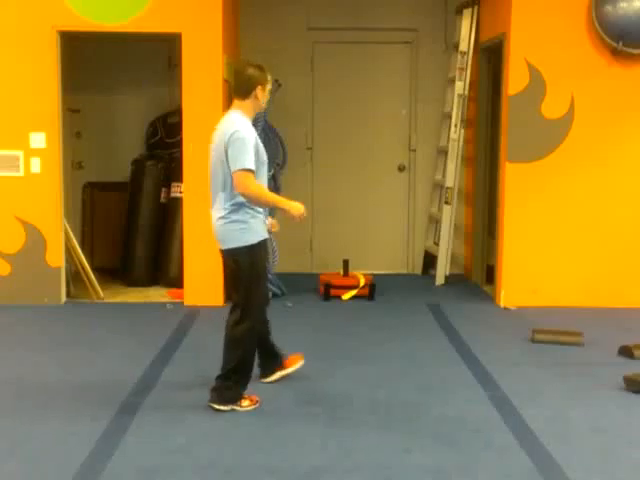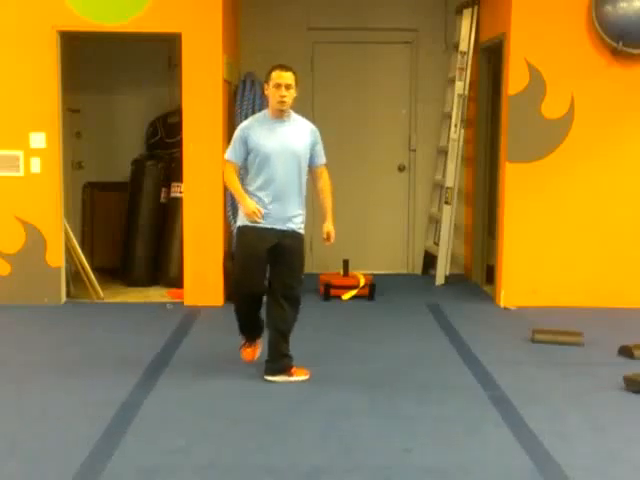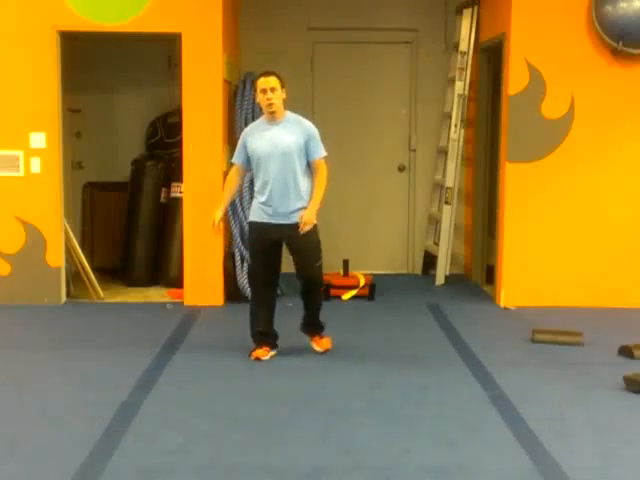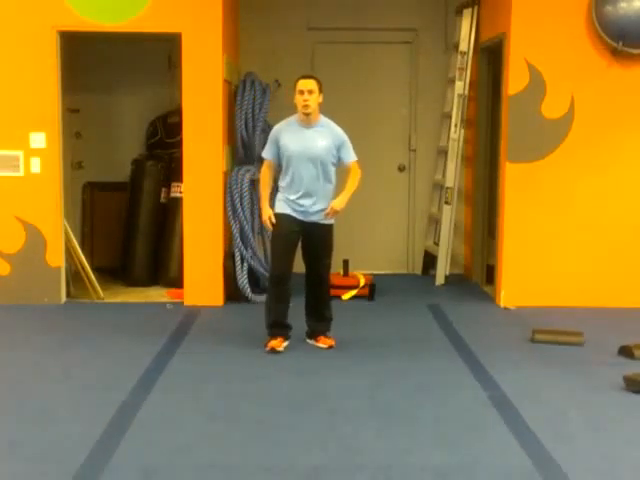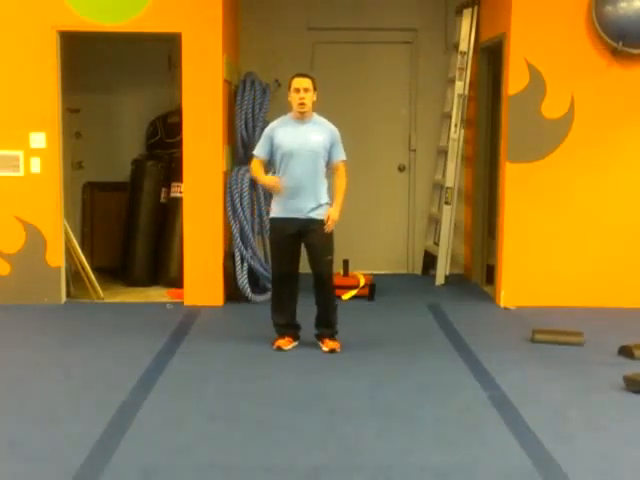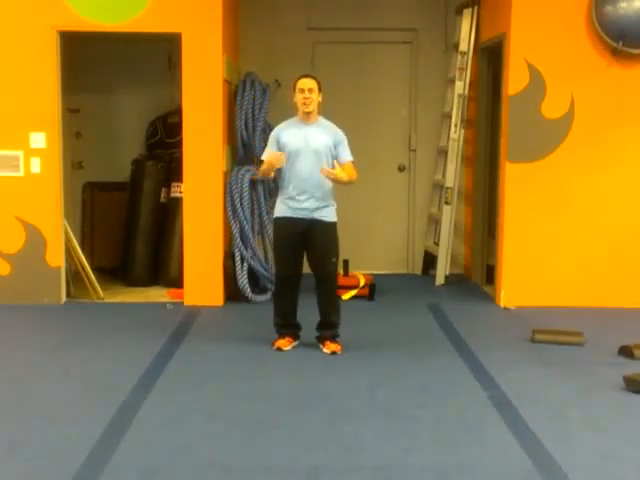
dt=0.5s
person 1, frame 1
left shoulder: (225, 125)
right shoulder: (242, 131)
right elbow: (244, 185)
left wrist: (263, 216)
right wrist: (286, 205)
left hip: (236, 228)
right hip: (243, 232)
left knee: (256, 301)
right knee: (247, 308)
left ankle: (271, 362)
right ankle: (227, 392)
person 1, frame 2
left shoulder: (308, 130)
right shoulder: (248, 129)
left elbow: (321, 175)
right elbow: (230, 171)
left wrist: (328, 218)
right wrist: (244, 201)
left hip: (291, 226)
right hip: (253, 224)
left knee: (286, 295)
right knee: (247, 289)
left ankle: (279, 363)
right ankle: (251, 336)
person 1, frame 3
left shoulder: (304, 128)
right shoulder: (250, 134)
left elbow: (320, 170)
right elbow: (236, 173)
left wrist: (313, 207)
right wrist: (221, 208)
left hip: (299, 218)
right hip: (262, 219)
left knee: (312, 276)
right knee: (262, 282)
left ankle: (314, 329)
right ankle: (264, 341)
person 1, frame 4
left shoulder: (335, 134)
right shoulder: (280, 131)
left elbow: (354, 171)
right elbow: (268, 169)
left wrist: (342, 198)
right wrist: (264, 204)
left hip: (321, 216)
right hip: (286, 212)
left knee: (319, 276)
right knee: (280, 272)
left ankle: (318, 331)
right ankle: (277, 332)
person 1, frame 5
left shoulder: (329, 131)
right shoulder: (275, 129)
left elbow: (339, 171)
right elbow: (256, 163)
left wrist: (337, 206)
right wrist: (264, 178)
left hip: (318, 215)
right hip: (283, 215)
left knee: (324, 274)
right knee: (283, 275)
left ankle: (327, 333)
right ankle: (286, 332)
person 1, frame 6
left shoulder: (334, 133)
right shoulder: (280, 131)
left elbow: (351, 174)
right elbow: (264, 172)
left wrist: (340, 176)
right wrist: (269, 165)
left hip: (322, 216)
right hip: (287, 215)
left knee: (326, 276)
right knee: (286, 276)
left ankle: (328, 335)
right ankle: (287, 332)
